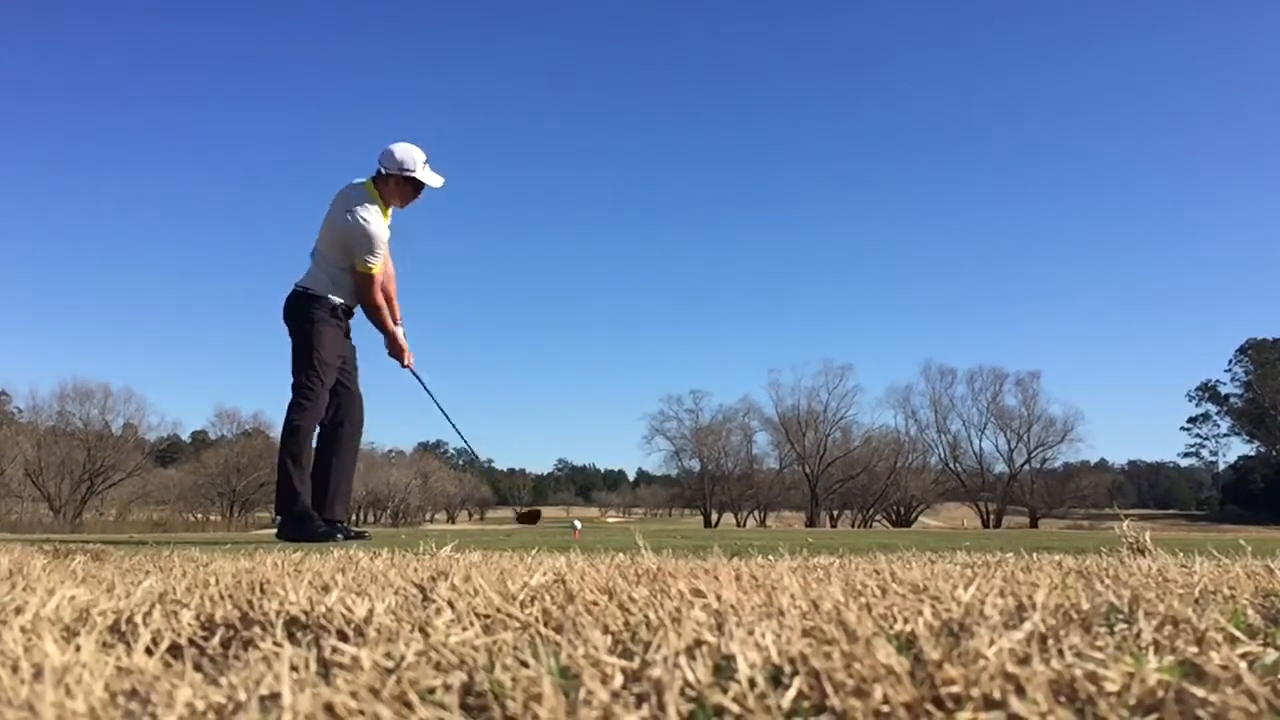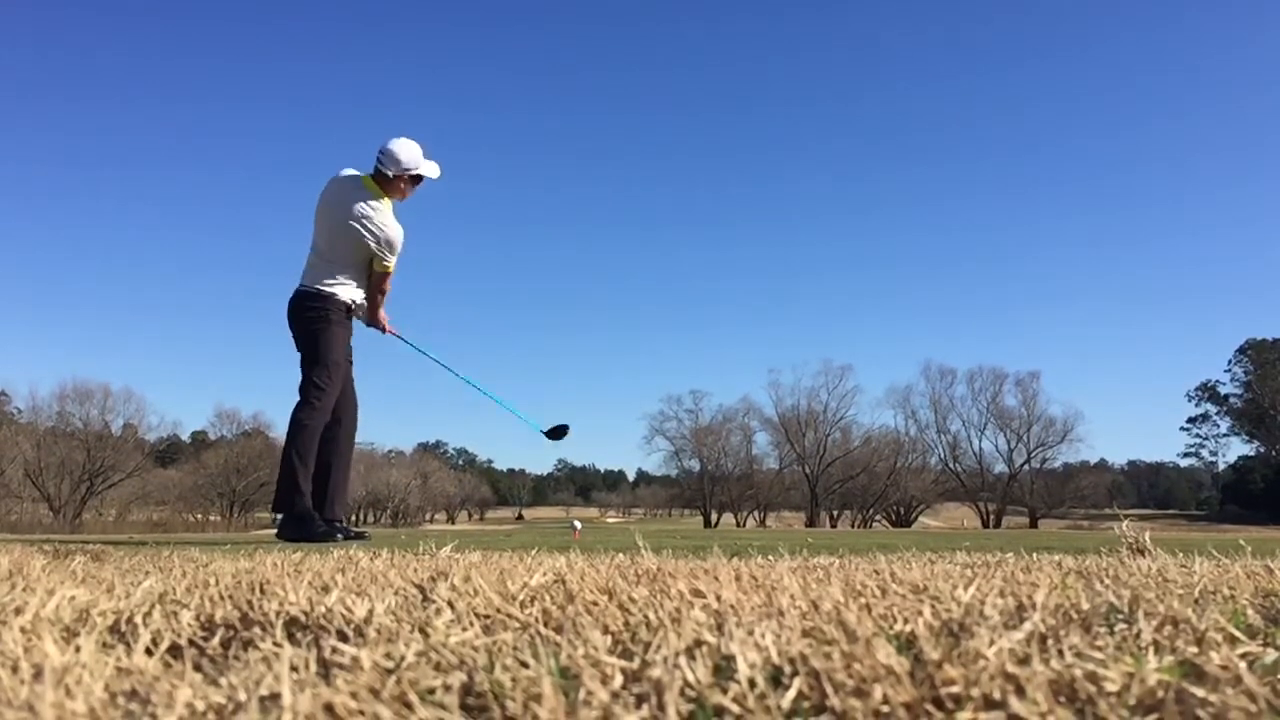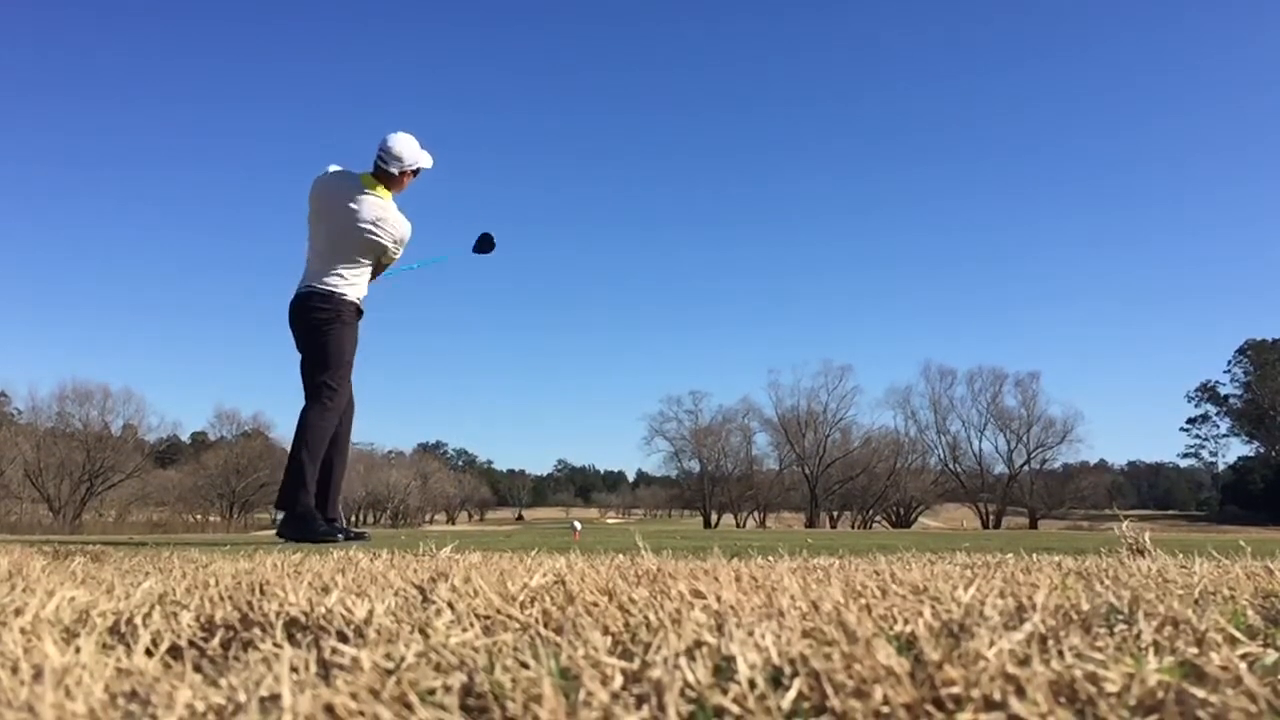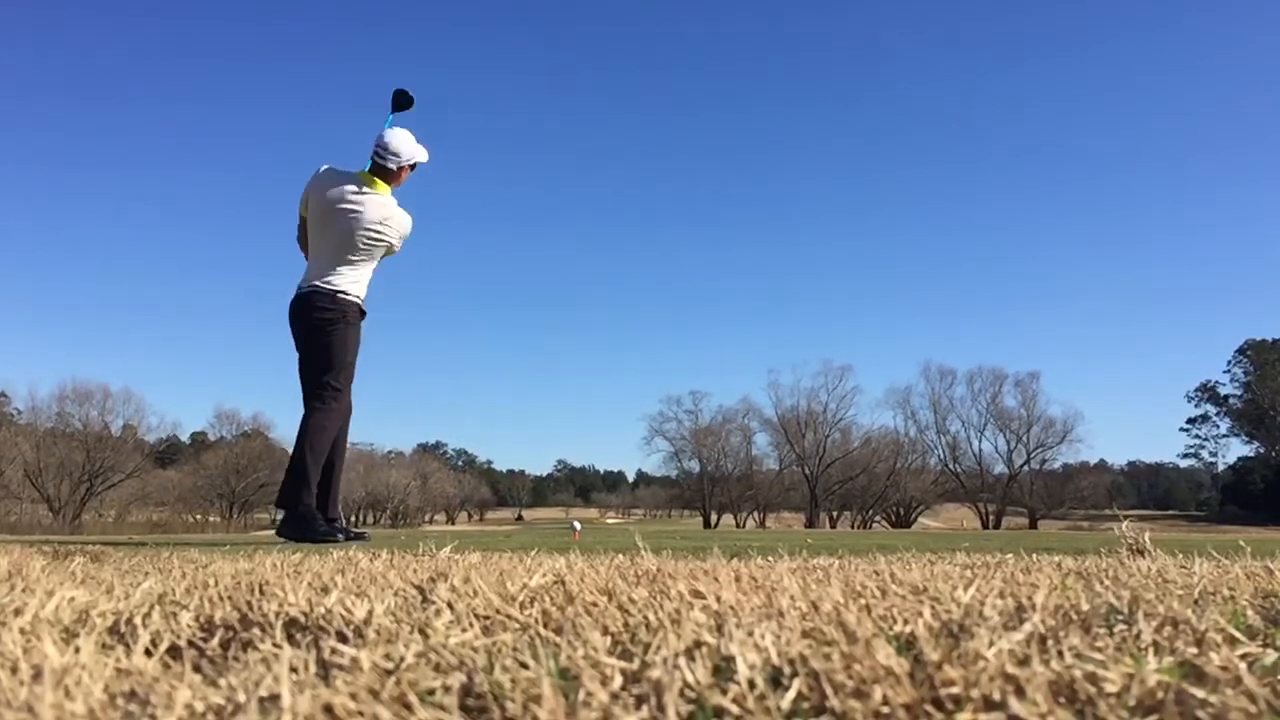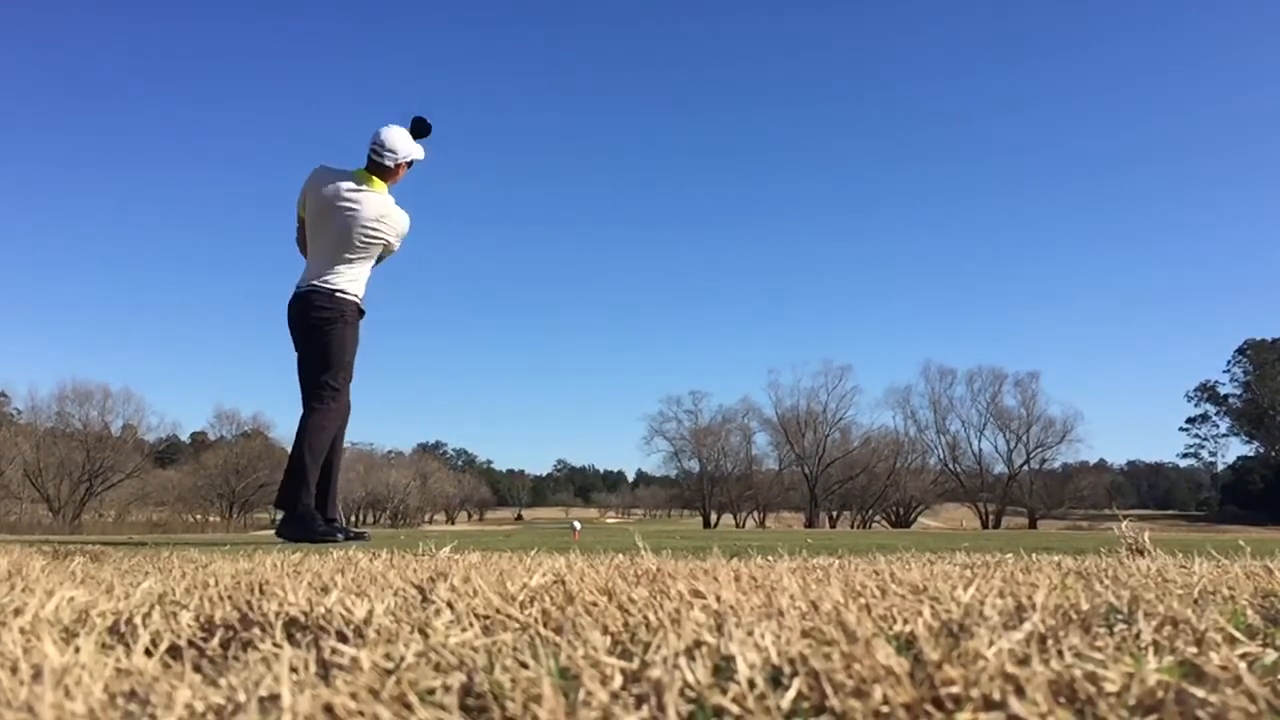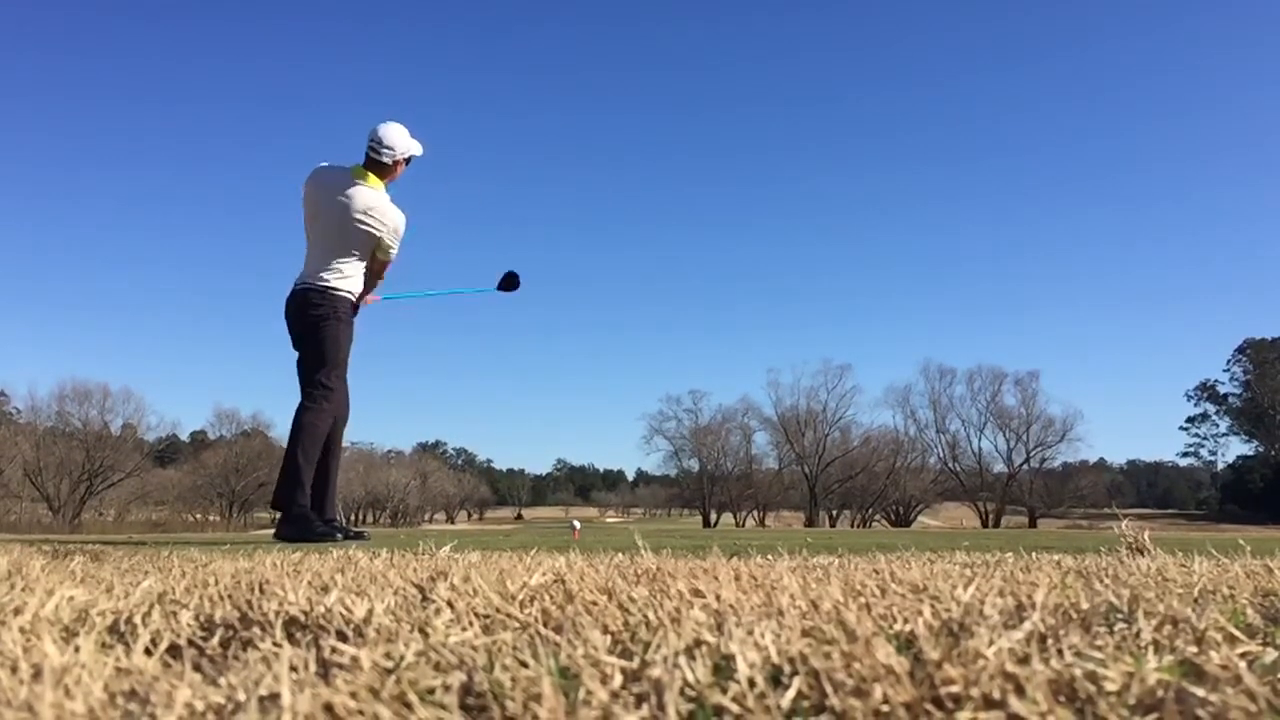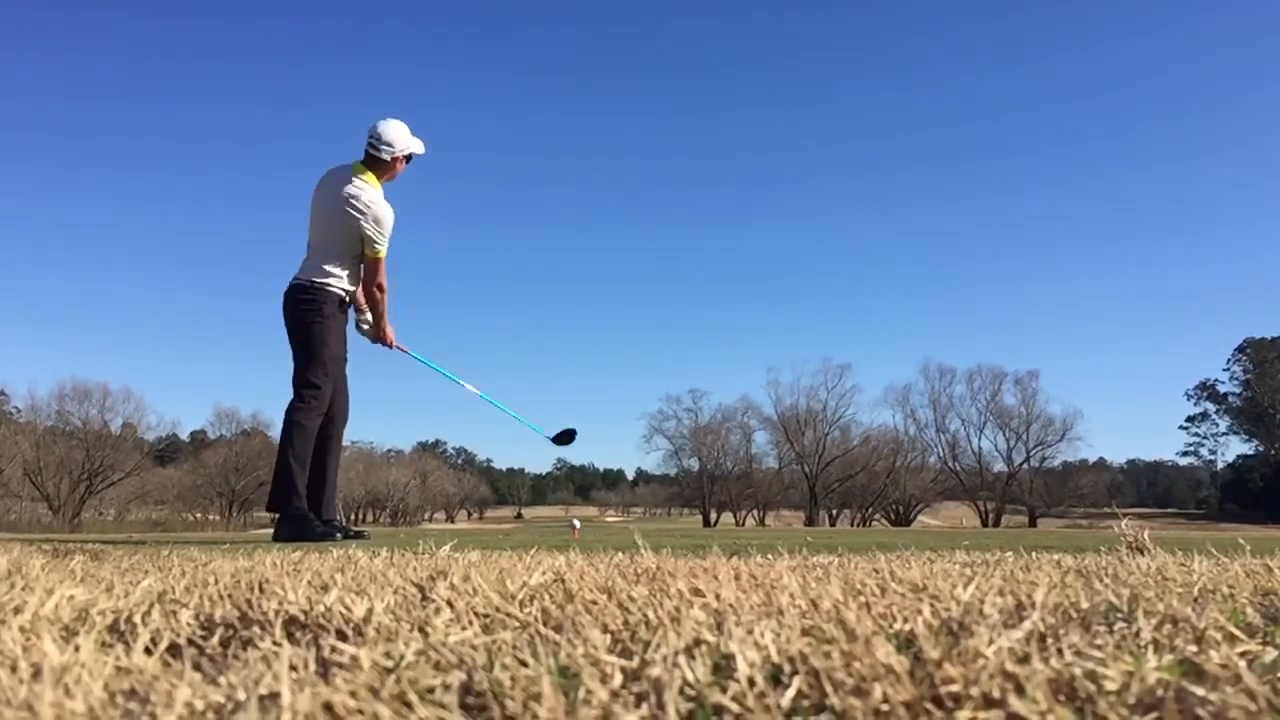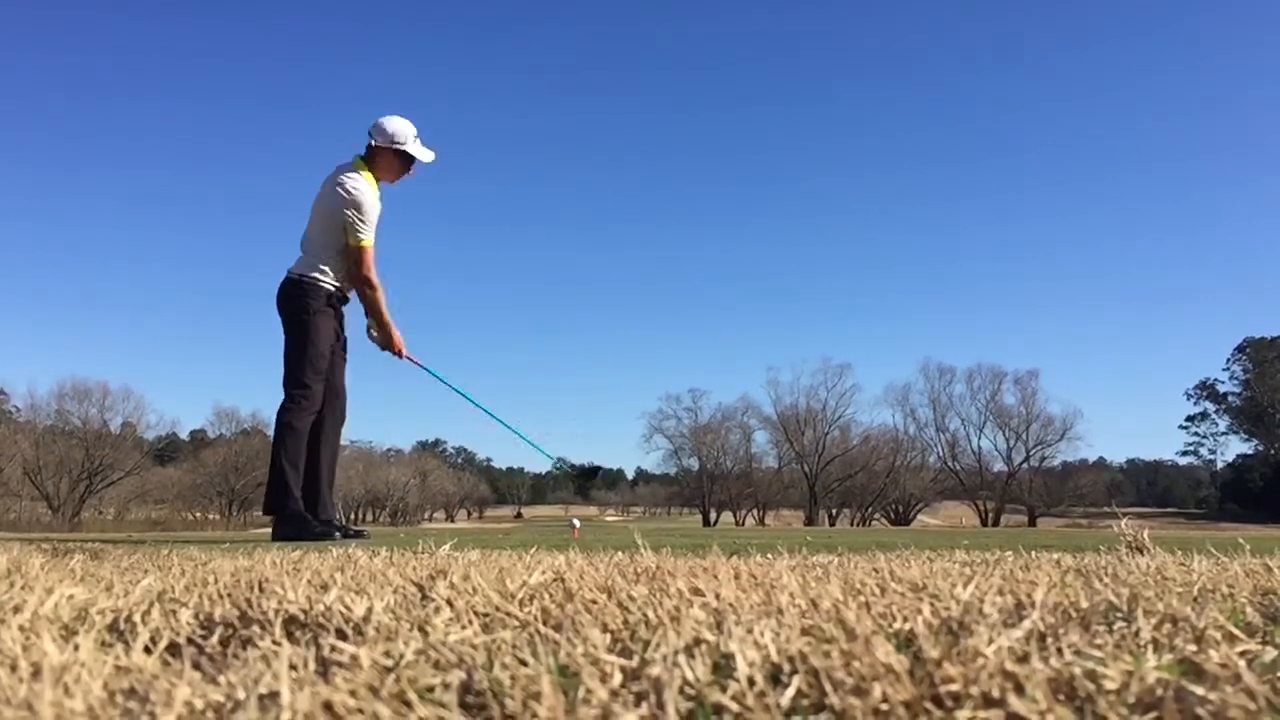
dt=0.2s
person 1, frame 1
left shoulder: (358, 190)
right shoulder: (371, 226)
left elbow: (384, 273)
right elbow: (368, 295)
left wrist: (397, 324)
right wrist: (394, 338)
left hip: (329, 314)
right hip: (317, 311)
left knee: (346, 414)
right knee: (310, 403)
left ankle: (328, 515)
right ankle: (294, 513)
person 1, frame 2
left shoulder: (341, 181)
right shoulder: (389, 230)
right elbow: (378, 288)
left wrist: (364, 305)
right wrist: (377, 315)
left hip: (313, 304)
right hip: (327, 310)
left knee: (342, 411)
right knee: (317, 402)
left ankle: (326, 514)
right ankle: (295, 513)
person 1, frame 3
left shoulder: (329, 179)
right shoulder: (397, 226)
left hip: (307, 302)
right hip: (336, 311)
left knee: (338, 409)
right knee: (327, 403)
left ankle: (324, 515)
right ankle: (298, 512)
person 1, frame 4
left shoulder: (324, 180)
right shoulder: (399, 222)
left elbow: (303, 238)
left hip: (305, 303)
right hip: (339, 311)
left knee: (332, 407)
right knee: (329, 405)
left ankle: (324, 515)
right ankle: (298, 511)
person 1, frame 5
left shoulder: (320, 179)
right shoulder: (396, 220)
left elbow: (303, 239)
left hip: (305, 302)
right hip: (337, 311)
left knee: (333, 408)
right knee: (327, 405)
left ankle: (322, 515)
right ankle: (297, 511)
person 1, frame 6
left shoulder: (321, 176)
right shoulder: (389, 217)
right elbow: (376, 276)
right wrist: (359, 296)
left hip: (306, 300)
right hip: (330, 307)
left knee: (333, 408)
right knee: (321, 402)
left ankle: (322, 515)
right ankle: (294, 511)
person 1, frame 7
left shoulder: (335, 177)
right shoulder: (377, 207)
right elbow: (375, 280)
left wrist: (359, 304)
right wrist: (382, 324)
left hip: (316, 300)
right hip: (320, 302)
left knee: (333, 408)
right knee: (312, 400)
left ankle: (321, 513)
right ankle: (291, 511)
person 1, frame 8
left shoulder: (350, 178)
right shoulder: (363, 194)
right elbow: (364, 274)
left wrist: (373, 320)
right wrist: (387, 327)
left hip: (322, 301)
right hip: (311, 298)
left knee: (330, 407)
right knee: (303, 399)
left ankle: (319, 512)
right ankle: (287, 512)
